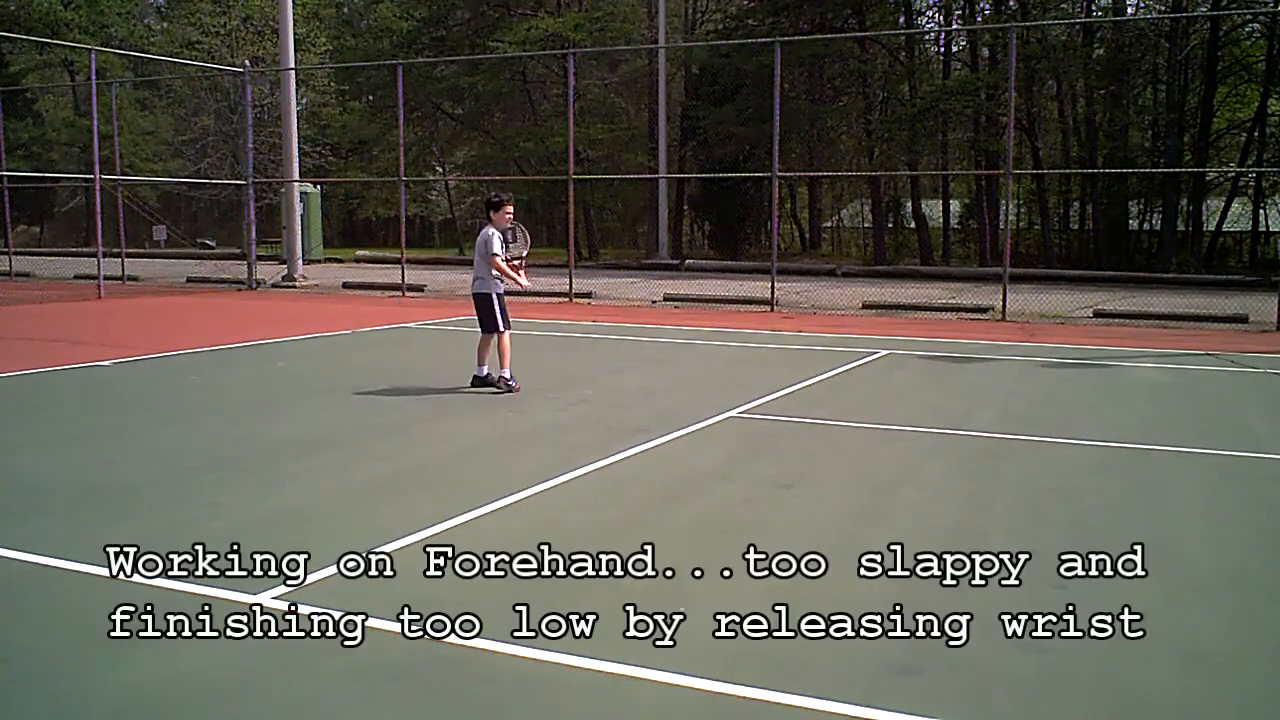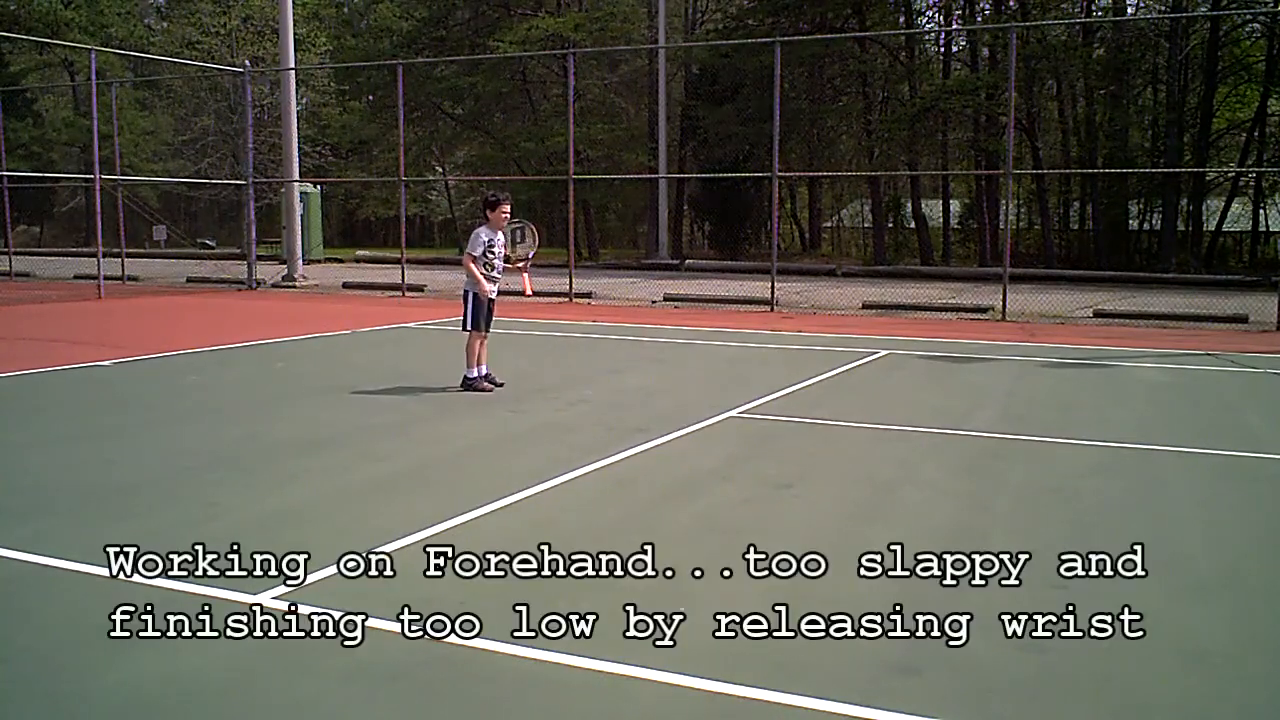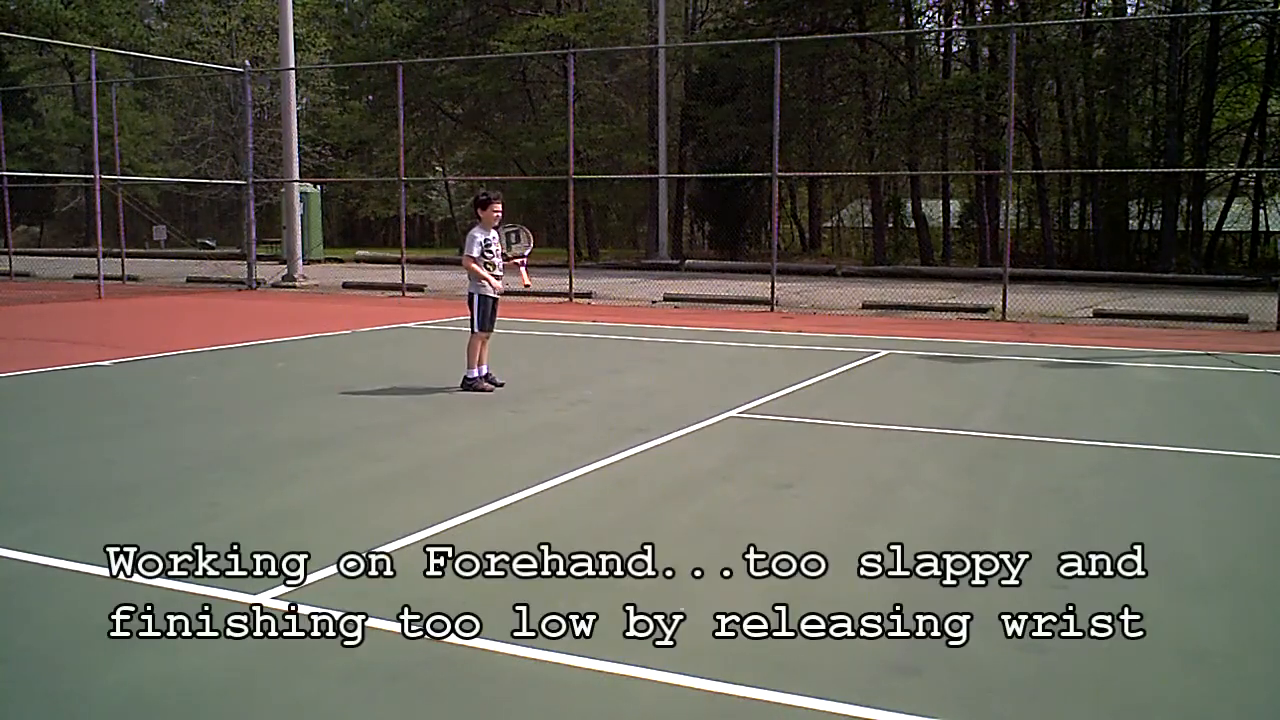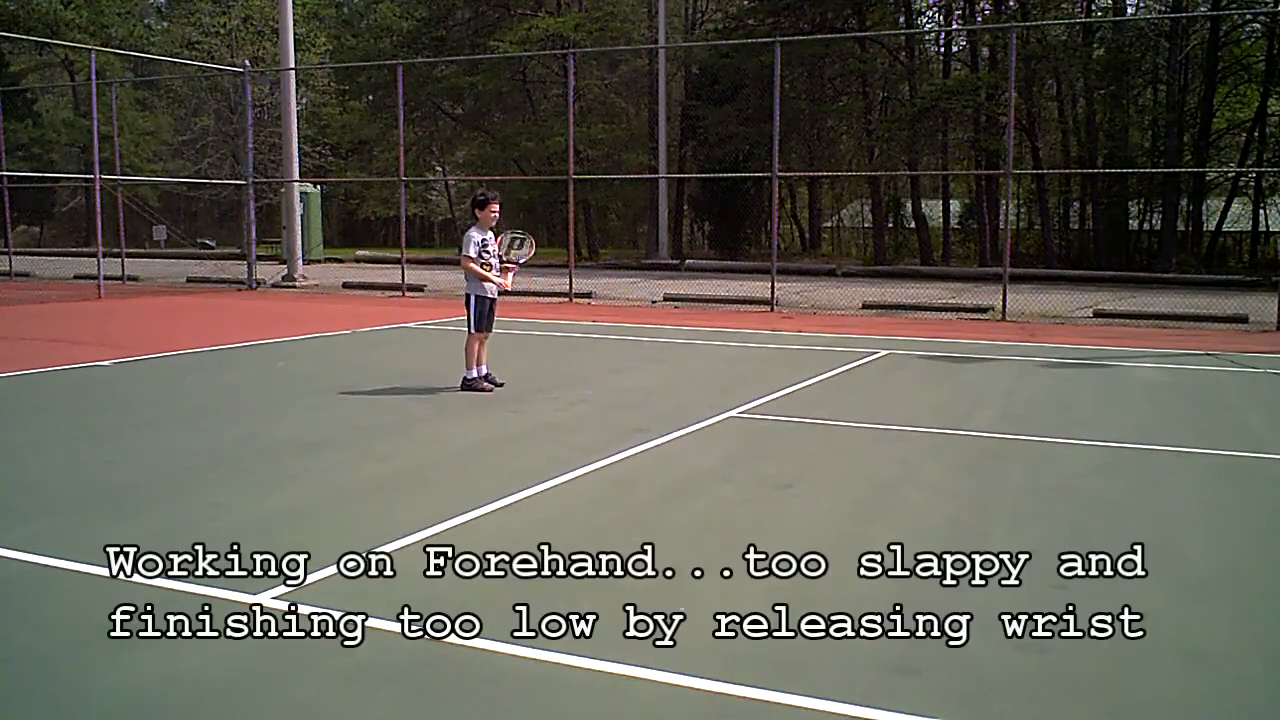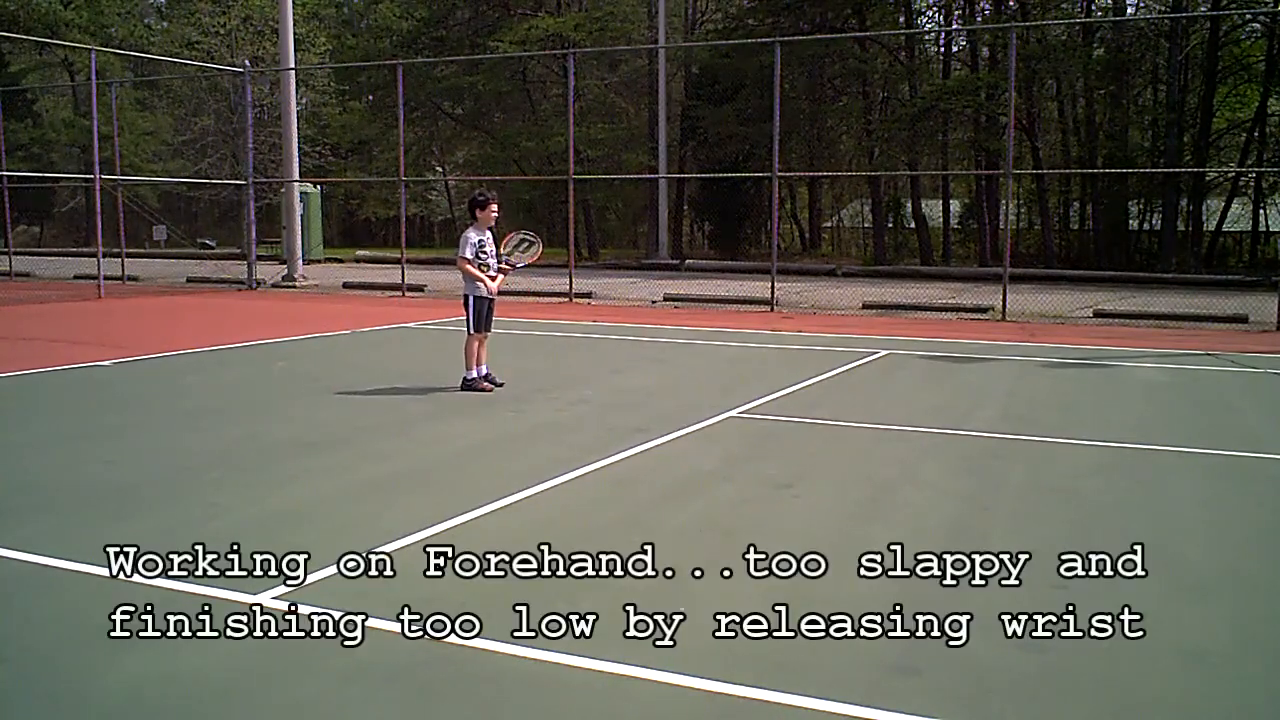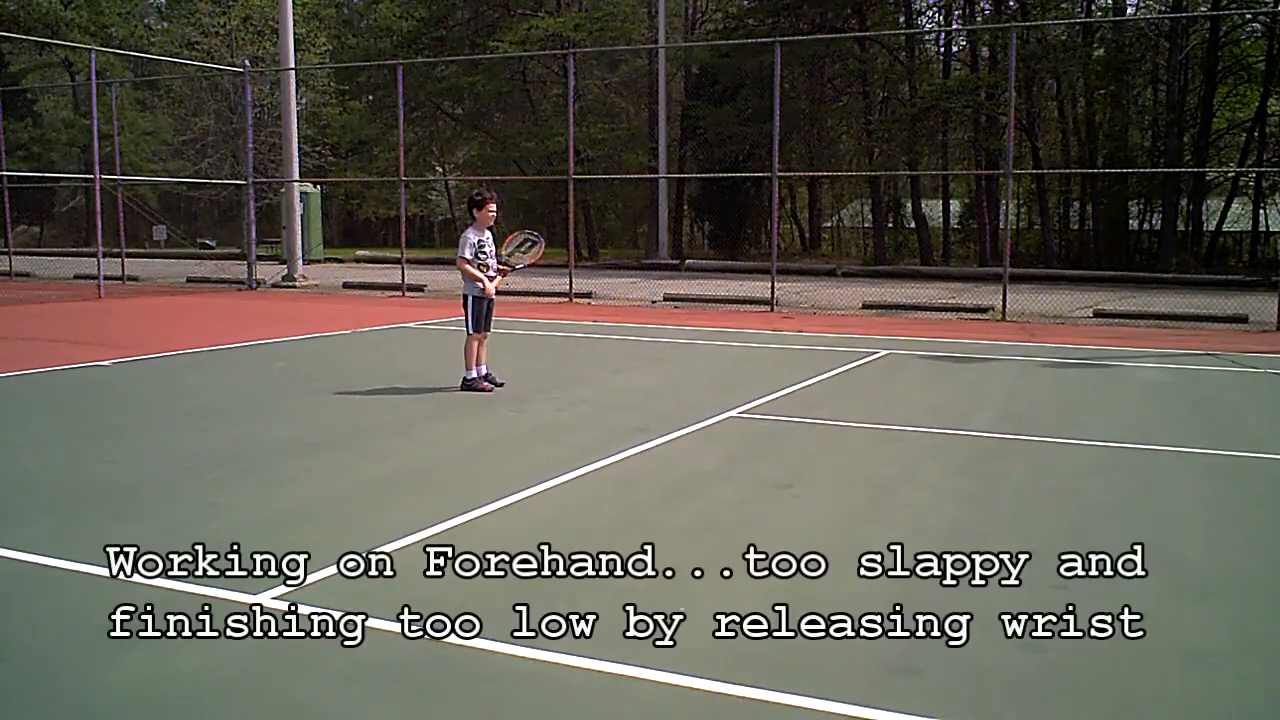
dt=0.4s
person 1, frame 1
left shoulder: (488, 233)
right shoulder: (492, 234)
right elbow: (497, 263)
left wrist: (511, 267)
right wrist: (518, 279)
left hip: (482, 290)
right hip: (490, 289)
left knee: (489, 333)
right knee: (502, 332)
left ankle: (481, 375)
right ankle: (505, 377)
person 1, frame 2
left shoulder: (500, 236)
right shoulder: (480, 234)
right elbow: (467, 260)
right wrist: (481, 281)
left hip: (490, 292)
right hip: (477, 291)
left knee: (483, 334)
right knee: (476, 333)
left ankle: (483, 373)
right ankle: (471, 377)
person 1, frame 3
left shoulder: (494, 234)
right shoulder: (476, 235)
right elbow: (468, 263)
right wrist: (490, 279)
left hip: (492, 292)
right hip: (479, 291)
left knee: (485, 333)
right knee: (478, 333)
left ankle: (483, 373)
right ankle: (470, 377)
person 1, frame 4
left shoulder: (490, 235)
right shoulder: (472, 235)
right elbow: (466, 263)
left wrist: (503, 273)
right wrist: (491, 277)
left hip: (491, 292)
right hip: (477, 292)
left knee: (484, 334)
right knee: (475, 334)
left ankle: (483, 373)
right ankle: (470, 377)
person 1, frame 5
left shoulder: (488, 234)
right shoulder: (470, 236)
right elbow: (462, 264)
left wrist: (499, 275)
right wrist: (485, 280)
left hip: (489, 293)
right hip: (475, 293)
left knee: (483, 334)
right knee: (474, 334)
left ankle: (482, 372)
right ankle: (470, 378)
person 1, frame 6
left shoulder: (488, 234)
right shoulder: (469, 236)
right elbow: (462, 264)
left wrist: (498, 275)
right wrist: (484, 280)
left hip: (488, 292)
right hip: (474, 293)
left knee: (483, 334)
right knee: (474, 334)
left ankle: (482, 373)
right ankle: (470, 378)
